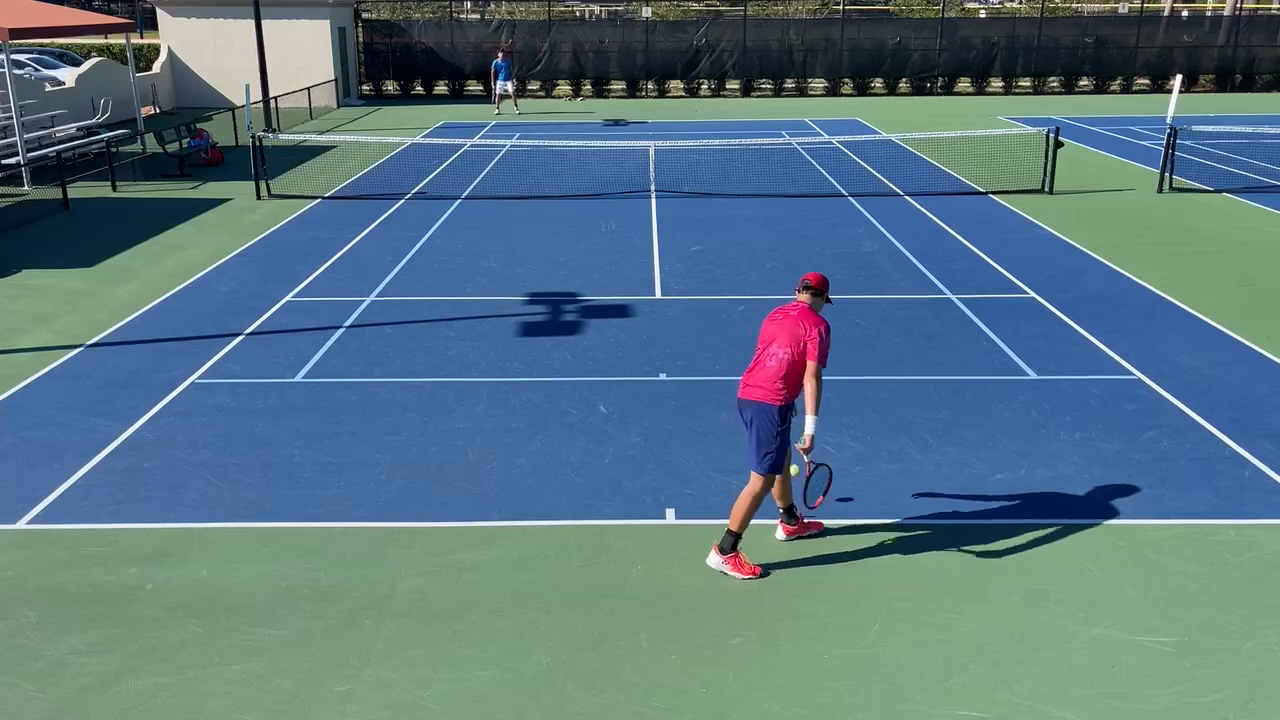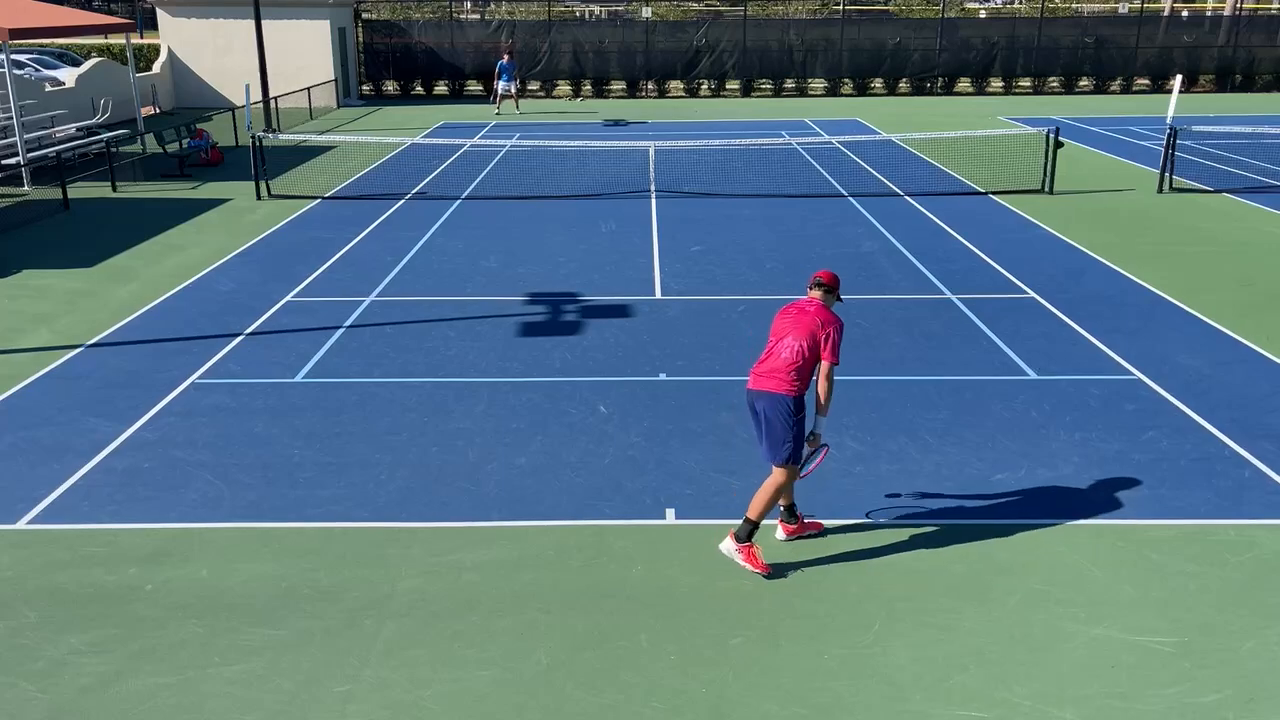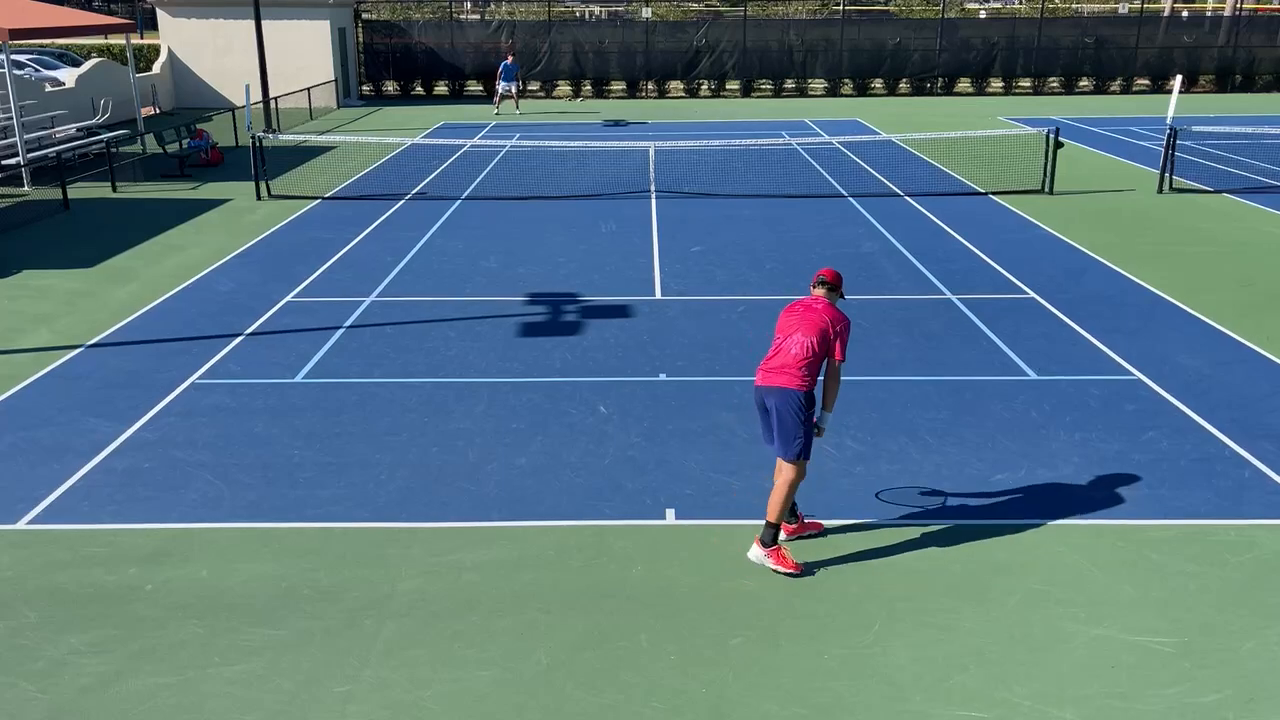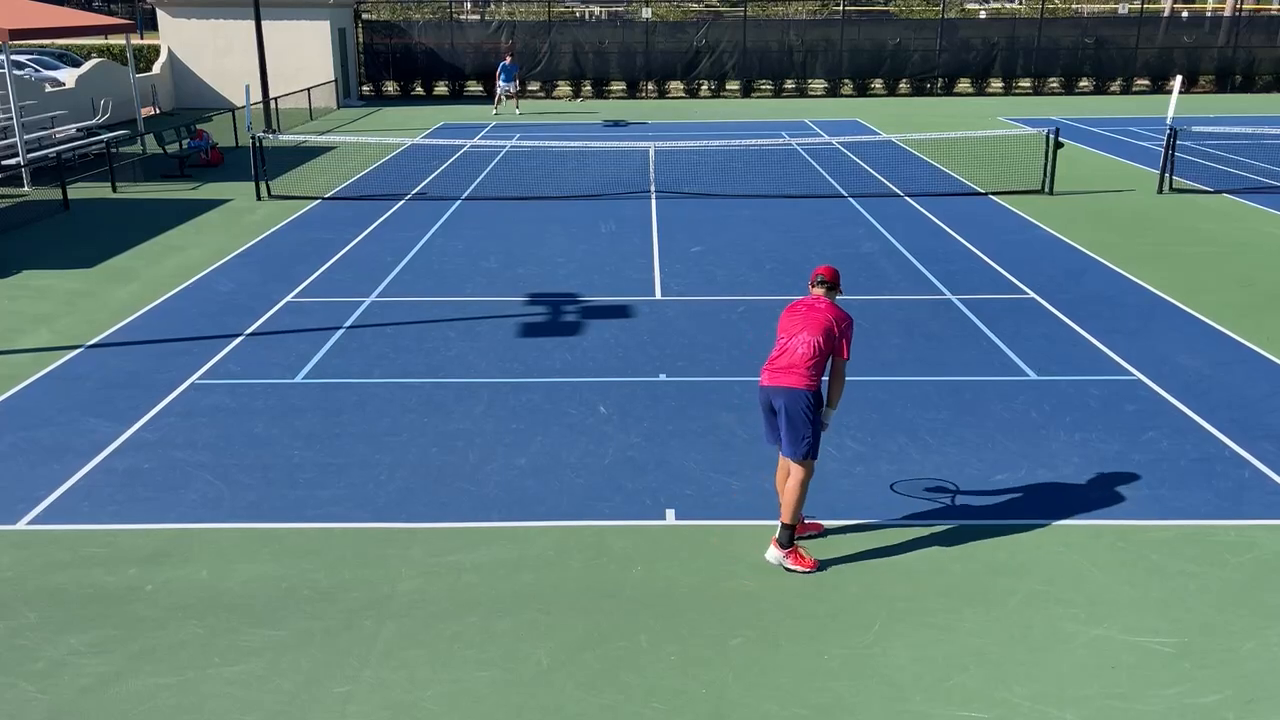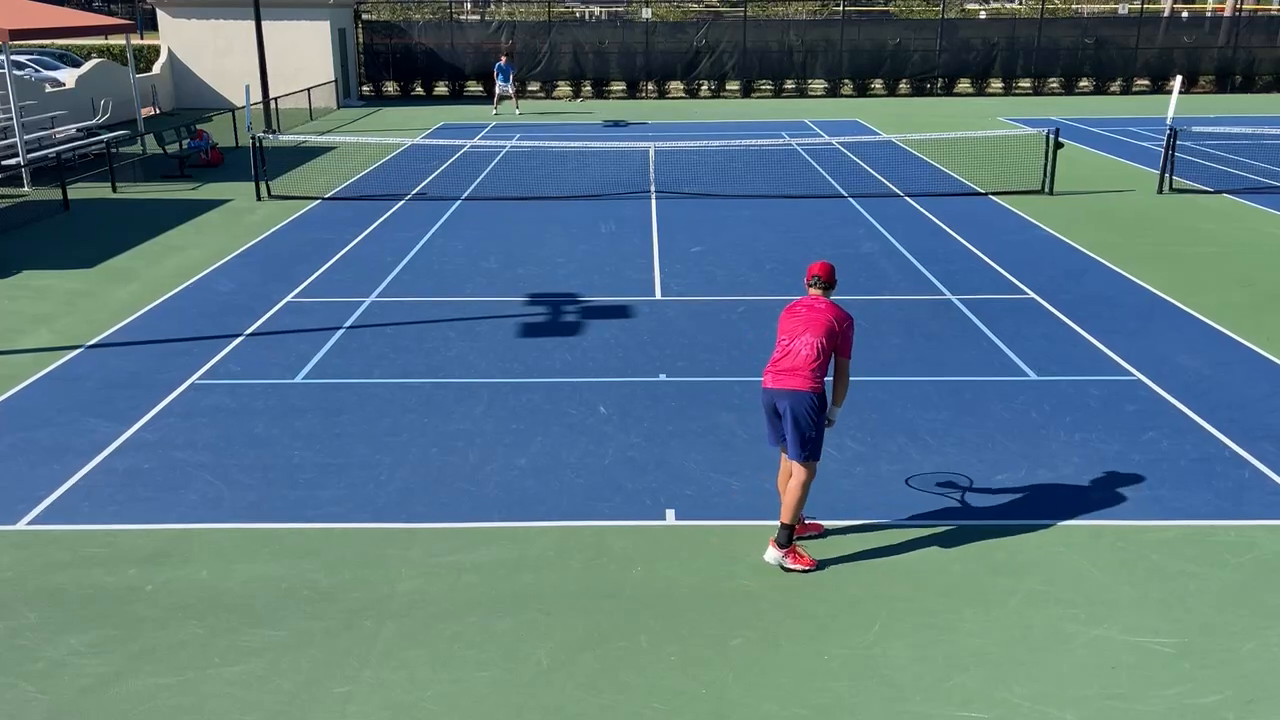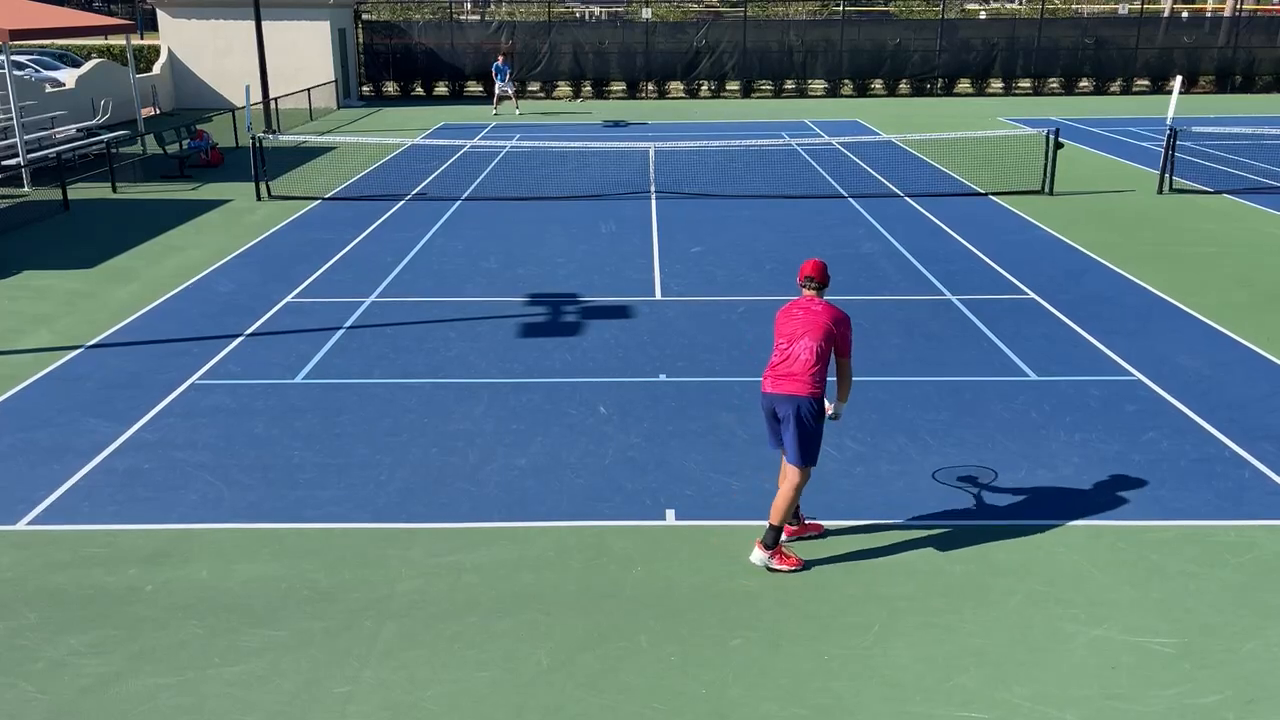
dt=0.2s
person 1, frame 1
left shoulder: (775, 315)
right shoulder: (817, 324)
right elbow: (812, 377)
right wrist: (810, 428)
left hip: (748, 393)
right hip: (770, 402)
left knee: (780, 457)
right knee: (761, 480)
left ankle: (791, 522)
right ankle: (724, 552)
person 1, frame 2
left shoulder: (786, 310)
right shoulder: (831, 321)
right elbow: (825, 377)
right wrist: (819, 425)
left hip: (756, 386)
right hip: (782, 394)
left knee: (787, 457)
right knee: (784, 474)
left ankle: (790, 522)
right ankle: (739, 540)
person 1, frame 3
left shoulder: (790, 309)
right shoulder: (838, 319)
right elbow: (832, 374)
right wrist: (823, 418)
left hip: (763, 383)
right hip: (792, 390)
left knee: (786, 457)
right knee: (793, 470)
left ankle: (791, 521)
right ankle: (765, 544)
person 1, frame 4
left shoulder: (791, 309)
right shoulder: (841, 318)
right elbow: (837, 373)
right wrist: (827, 414)
left hip: (768, 384)
right hip: (799, 390)
left knee: (788, 456)
right knee: (802, 469)
left ankle: (792, 522)
right ankle: (783, 546)
person 1, frame 5
left shoulder: (790, 310)
right shoulder: (842, 318)
right elbow: (841, 371)
right wrist: (834, 411)
left hip: (771, 386)
right hip: (803, 392)
left knee: (789, 457)
right knee: (804, 470)
left ankle: (793, 523)
right ankle: (781, 545)
person 1, frame 6
left shoulder: (784, 312)
right shoulder: (839, 318)
right elbow: (844, 370)
right wrist: (839, 405)
left hip: (770, 390)
right hip: (802, 397)
left knee: (790, 459)
right knee: (798, 473)
left ankle: (793, 522)
right ankle: (767, 547)
